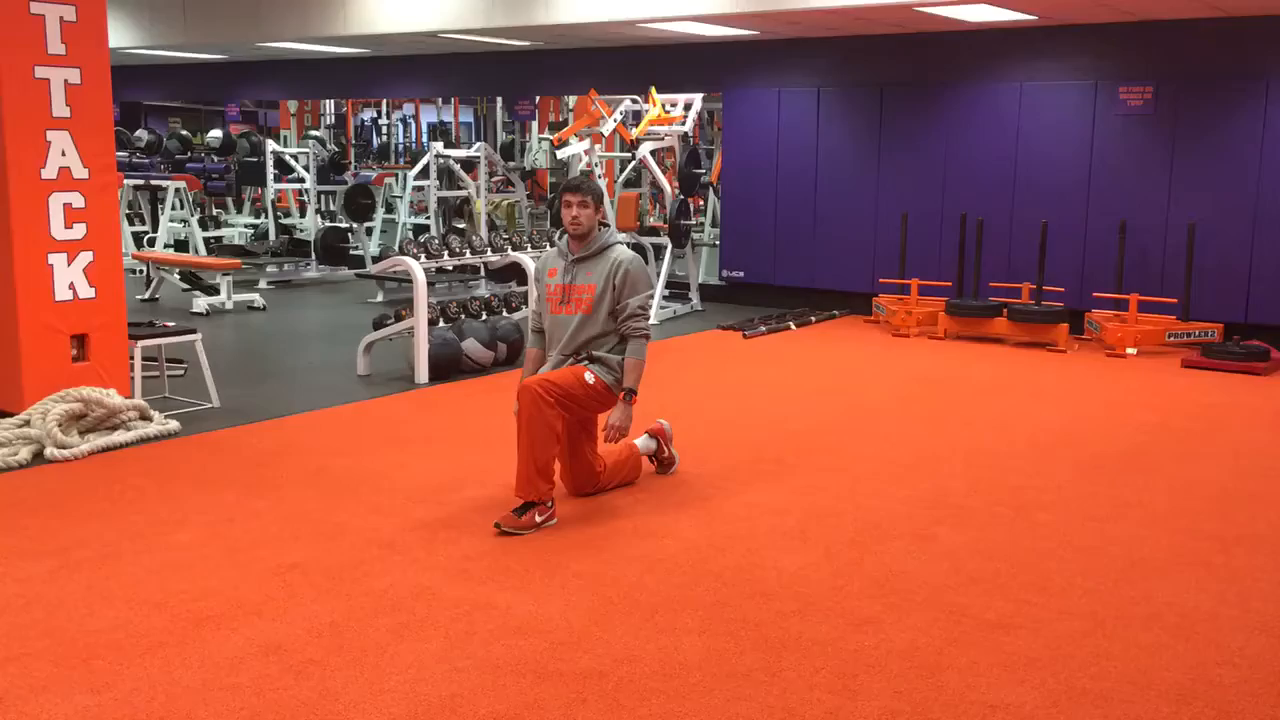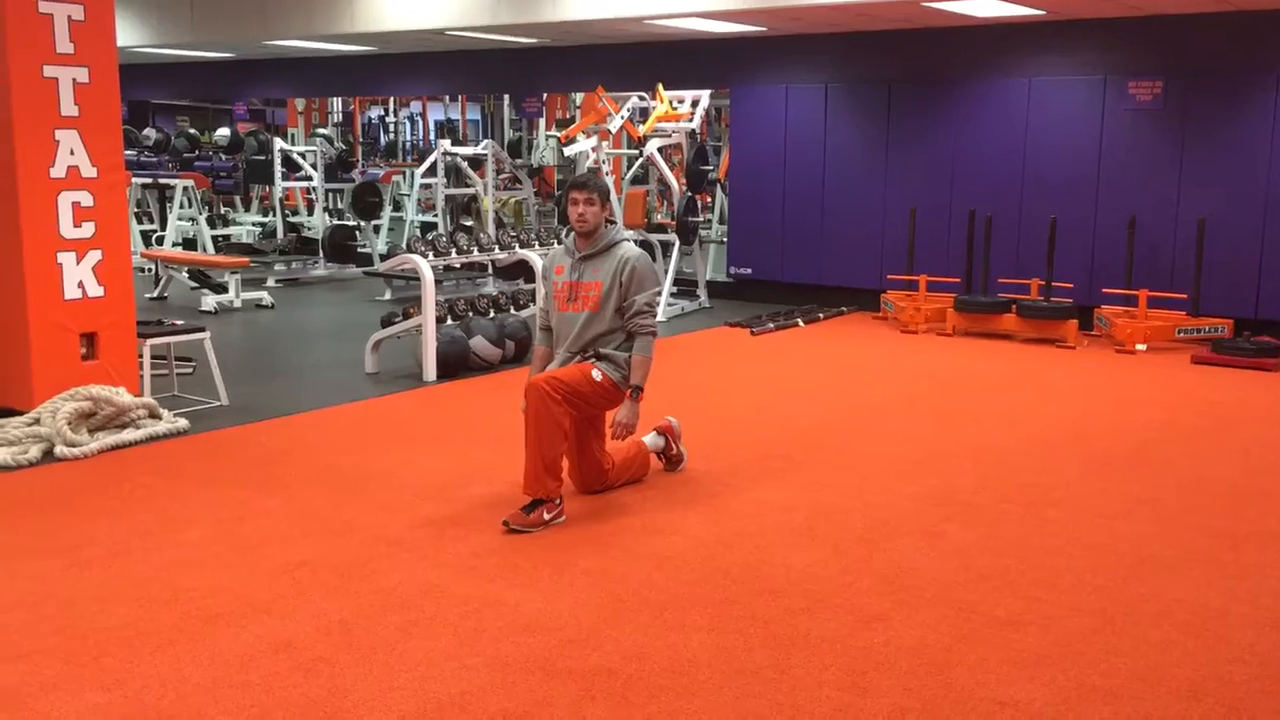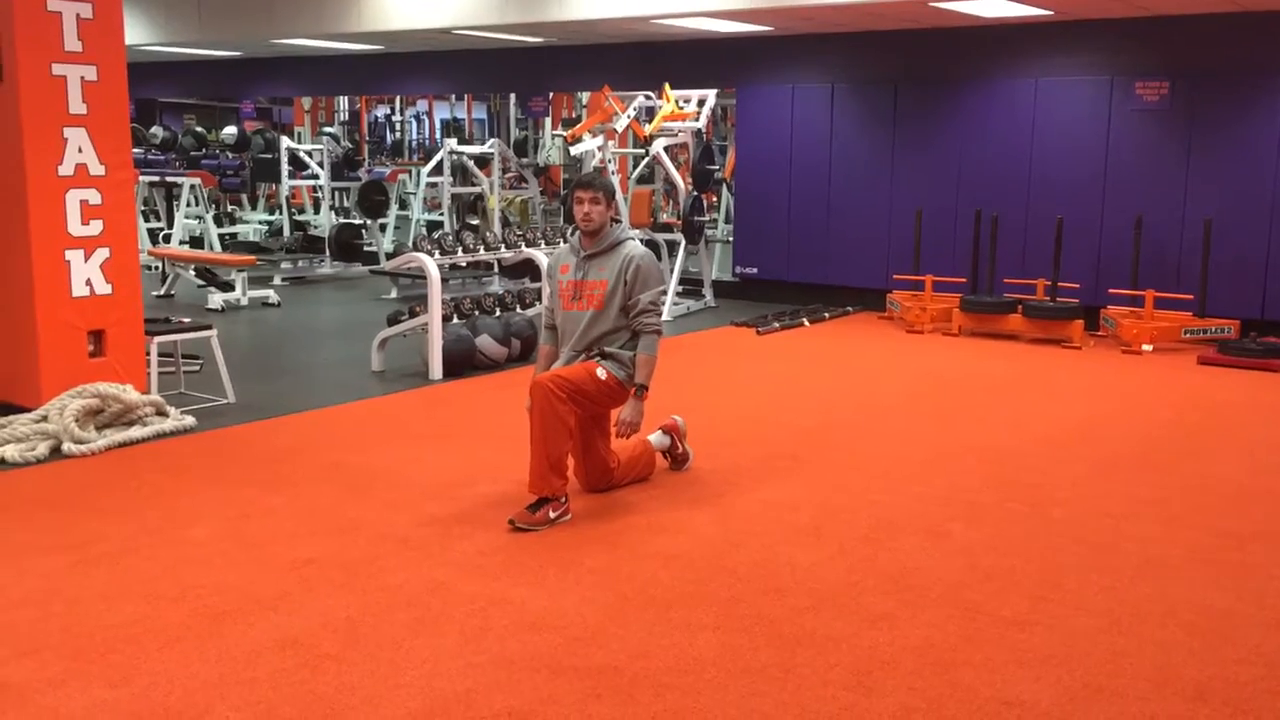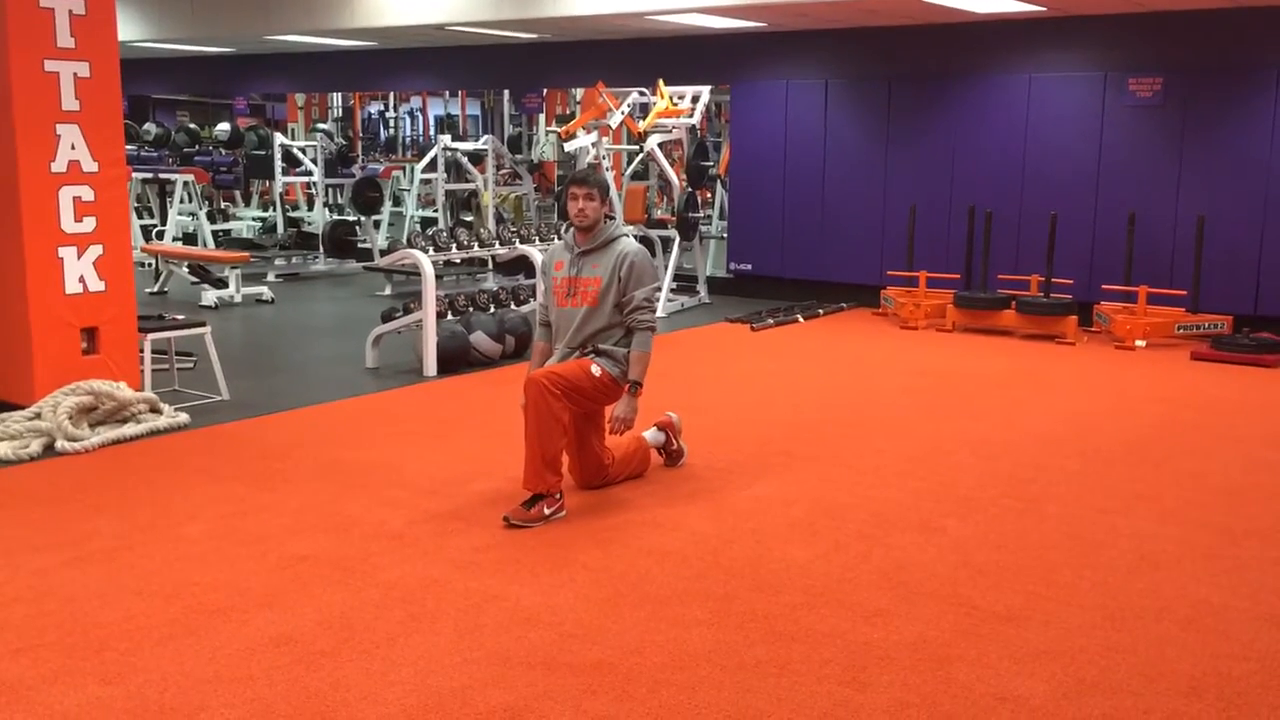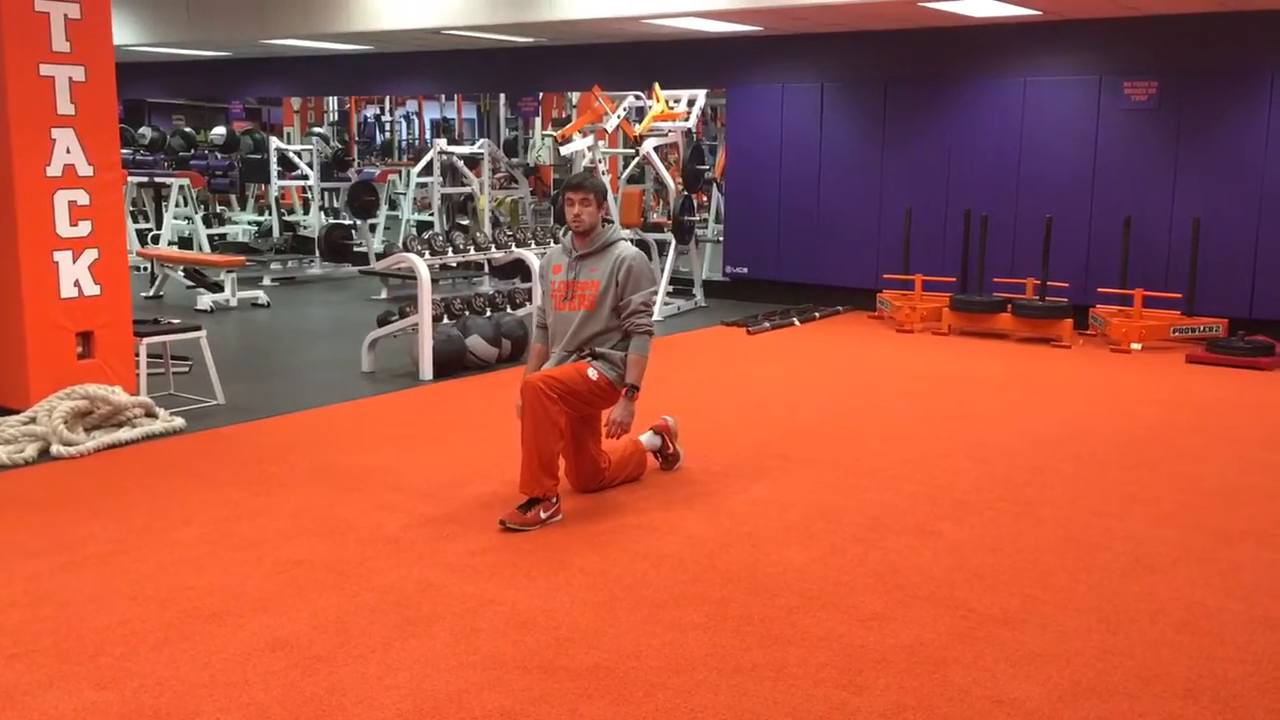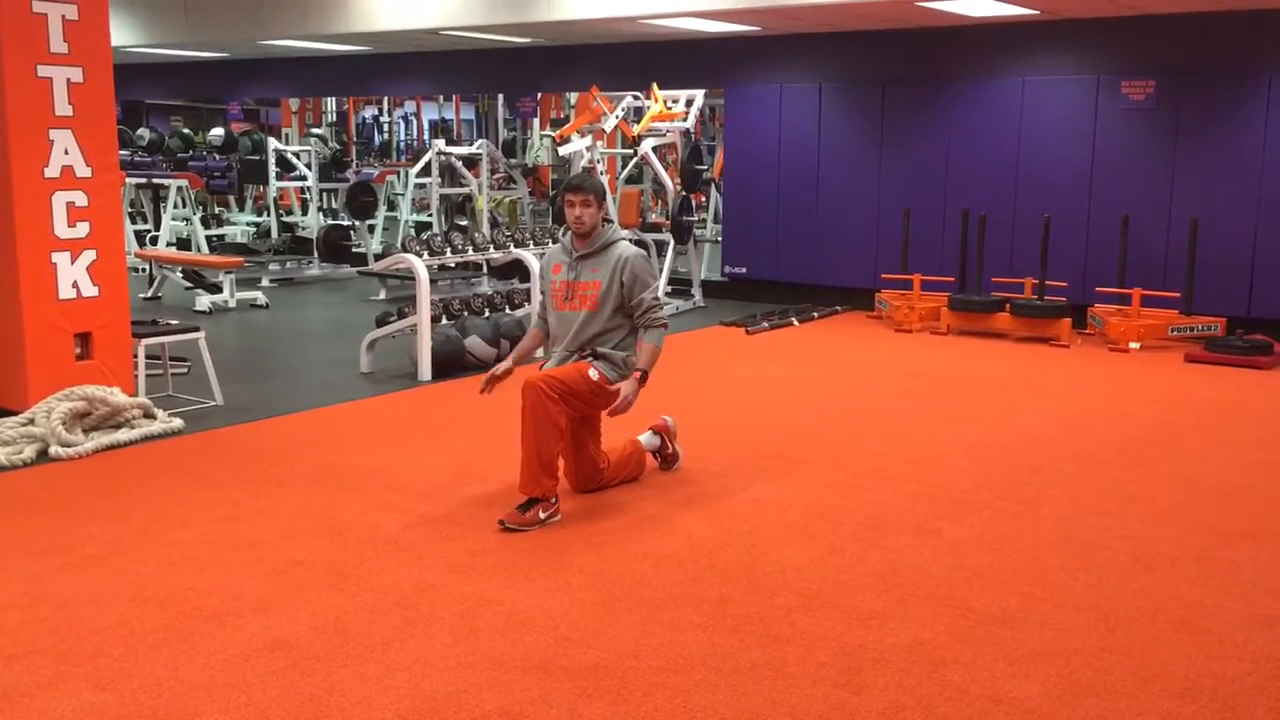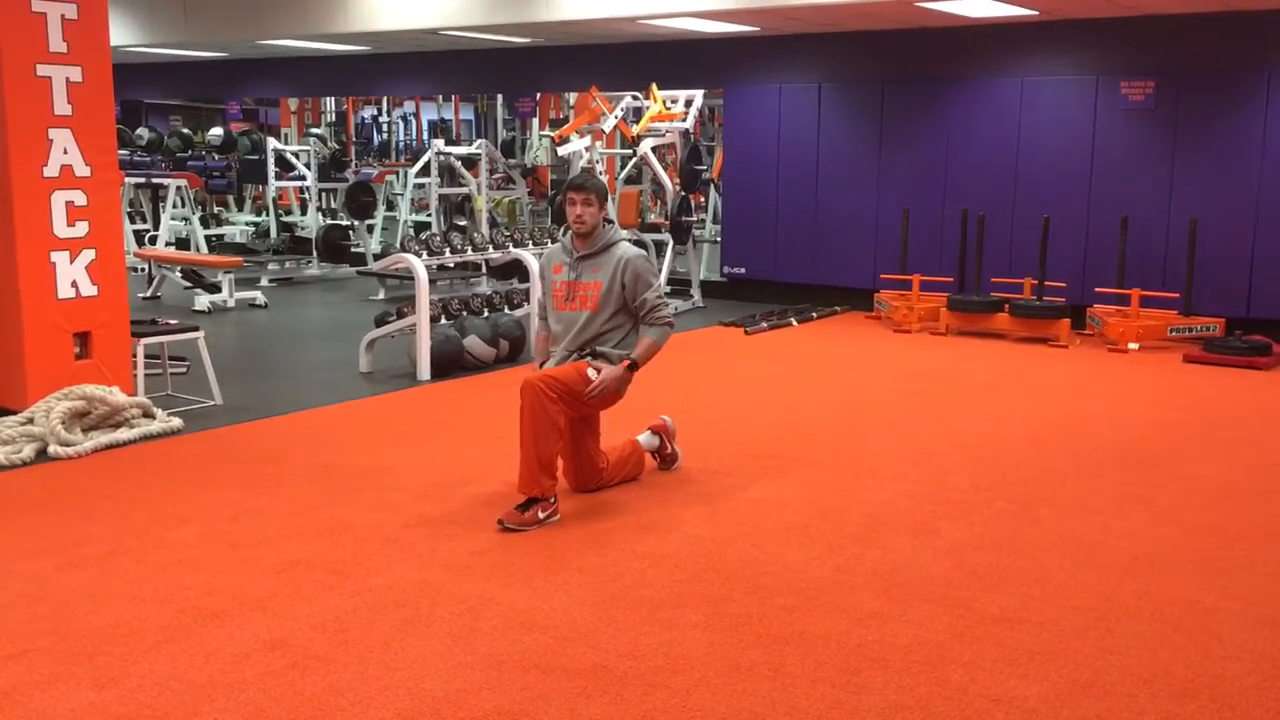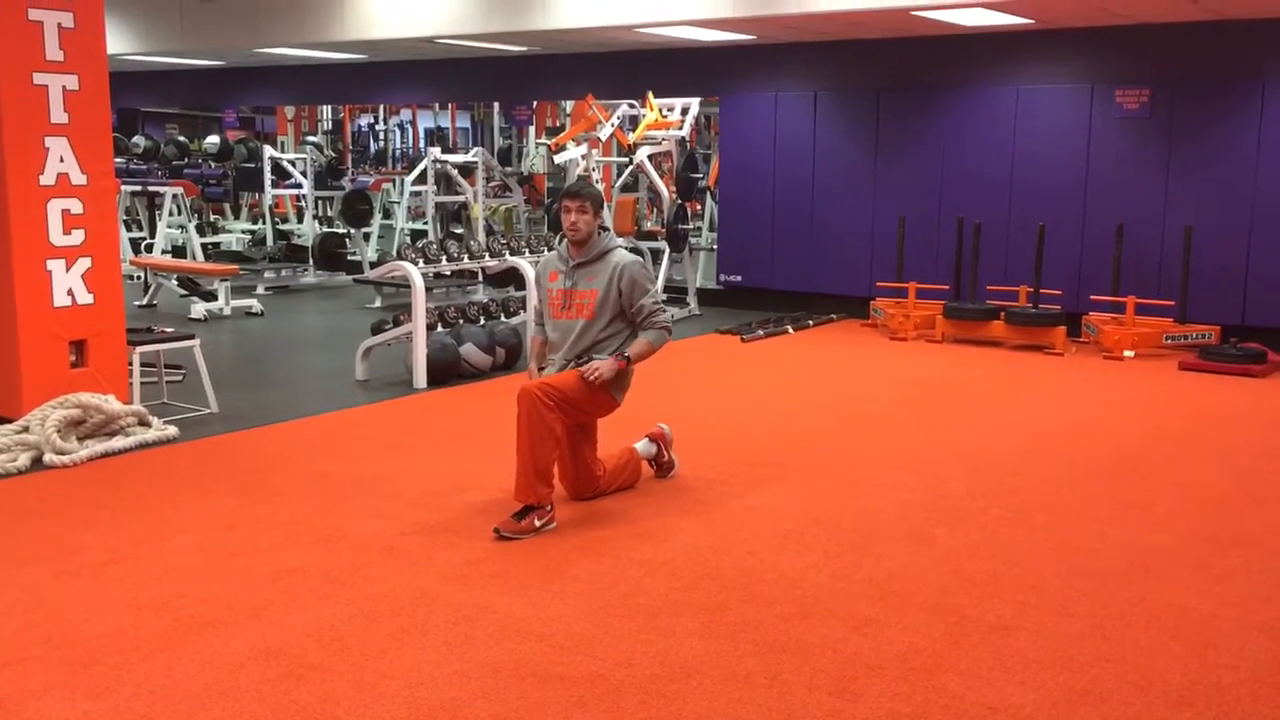
dt=0.5s
person 1, frame 1
left shoulder: (623, 263)
right shoulder: (548, 263)
left elbow: (637, 336)
right elbow: (538, 331)
left wrist: (627, 400)
right wrist: (522, 393)
left hip: (600, 372)
right hip: (562, 375)
left knee: (536, 391)
right knee: (583, 482)
left ankle: (537, 502)
right ankle: (651, 443)
person 1, frame 2
left shoulder: (630, 260)
right shoulder: (555, 260)
left elbow: (643, 333)
right elbow: (546, 329)
left wrist: (633, 398)
right wrist: (529, 389)
left hip: (607, 369)
right hip: (569, 373)
left knee: (543, 389)
right knee: (592, 479)
left ankle: (546, 499)
right ankle: (658, 441)
person 1, frame 3
left shoulder: (635, 259)
right shoulder: (560, 260)
left elbow: (649, 332)
right elbow: (550, 328)
left wrist: (638, 396)
right wrist: (535, 389)
left hip: (612, 369)
right hip: (575, 373)
left knee: (549, 388)
right knee: (597, 477)
left ankle: (551, 498)
right ankle: (664, 439)
person 1, frame 4
left shoulder: (629, 255)
right shoulder: (554, 256)
left elbow: (642, 329)
right elbow: (545, 325)
left wrist: (631, 393)
right wrist: (529, 386)
left hip: (606, 365)
right hip: (569, 369)
left knee: (542, 384)
right knee: (592, 475)
left ankle: (547, 495)
right ankle: (658, 436)
person 1, frame 5
left shoulder: (627, 259)
right shoulder: (553, 260)
left elbow: (640, 333)
right elbow: (543, 328)
left wrist: (629, 397)
right wrist: (524, 387)
left hip: (603, 369)
right hip: (565, 371)
left knee: (539, 387)
right knee: (587, 478)
left ankle: (542, 499)
right ankle: (655, 439)
person 1, frame 6
left shoulder: (628, 259)
right shoulder: (553, 258)
left elbow: (654, 324)
left wrist: (637, 379)
right wrist: (512, 360)
left hip: (603, 368)
right hip: (564, 369)
left knee: (537, 387)
right knee: (586, 478)
left ankle: (542, 498)
right ankle: (653, 440)
person 1, frame 7
left shoulder: (628, 259)
right shoulder: (552, 258)
left elbow: (660, 323)
left wrist: (625, 368)
right wrist: (540, 364)
left hip: (602, 372)
right hip: (563, 371)
left knee: (536, 388)
right knee: (586, 478)
left ankle: (541, 498)
right ankle: (653, 439)
person 1, frame 8
left shoulder: (624, 266)
right shoulder: (548, 266)
left elbow: (659, 327)
left wrist: (618, 362)
right wrist: (535, 366)
left hip: (600, 381)
right hip: (560, 379)
left knee: (532, 395)
right knee: (583, 485)
left ankle: (537, 506)
right ankle: (650, 448)
